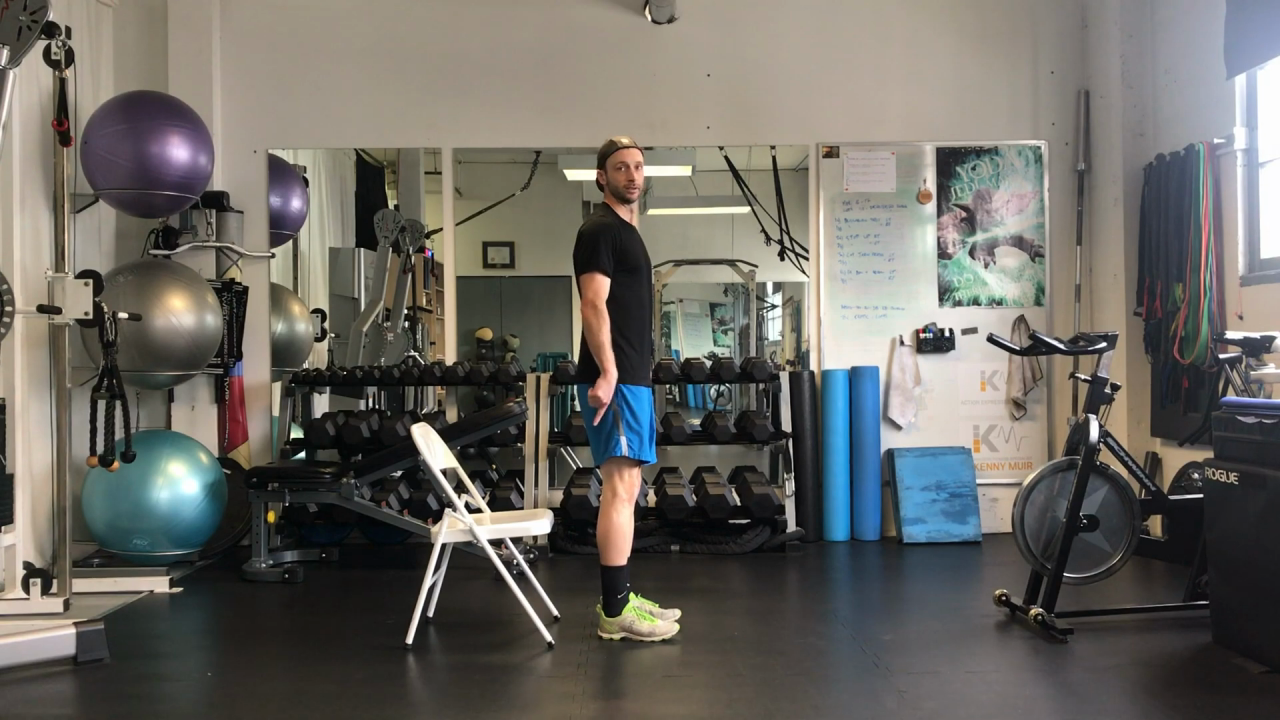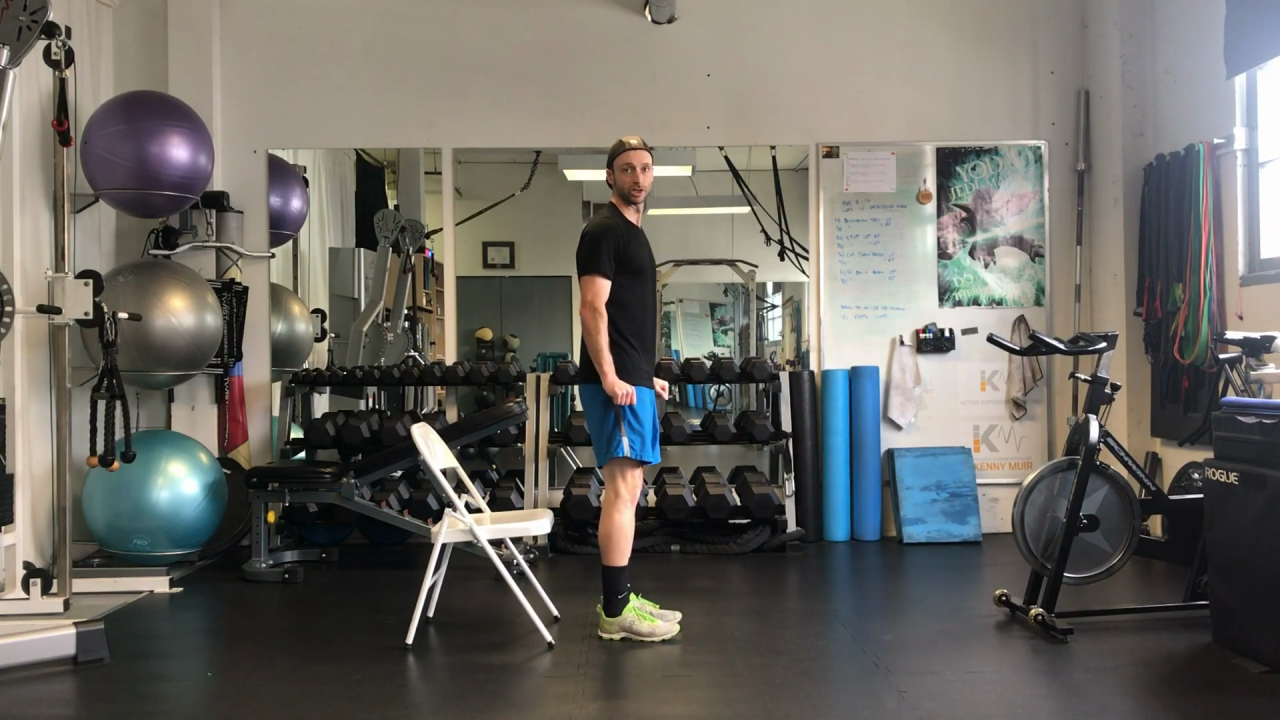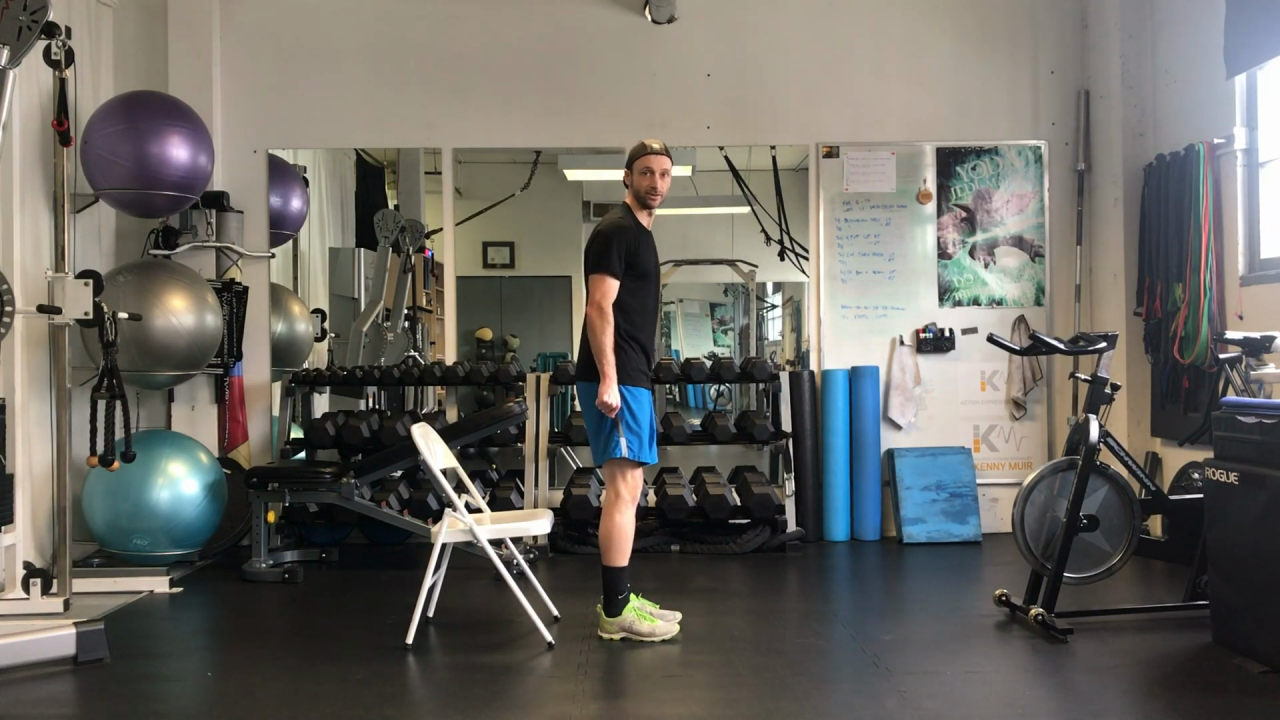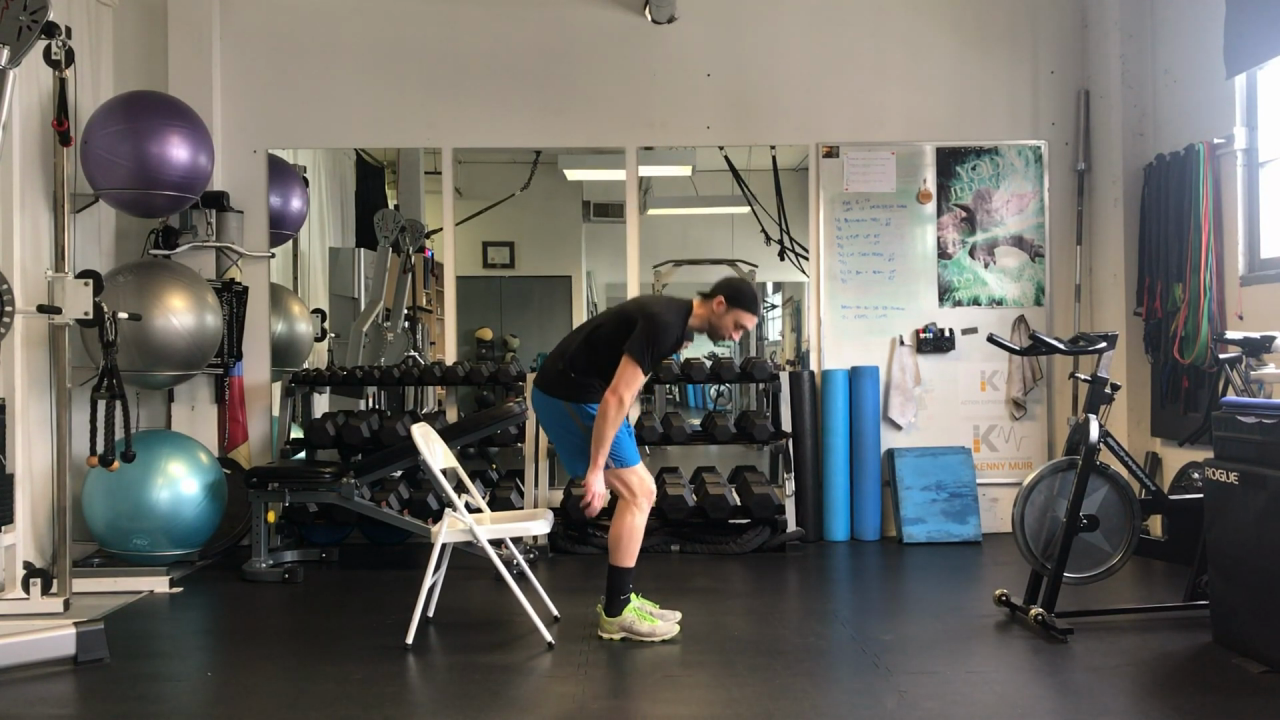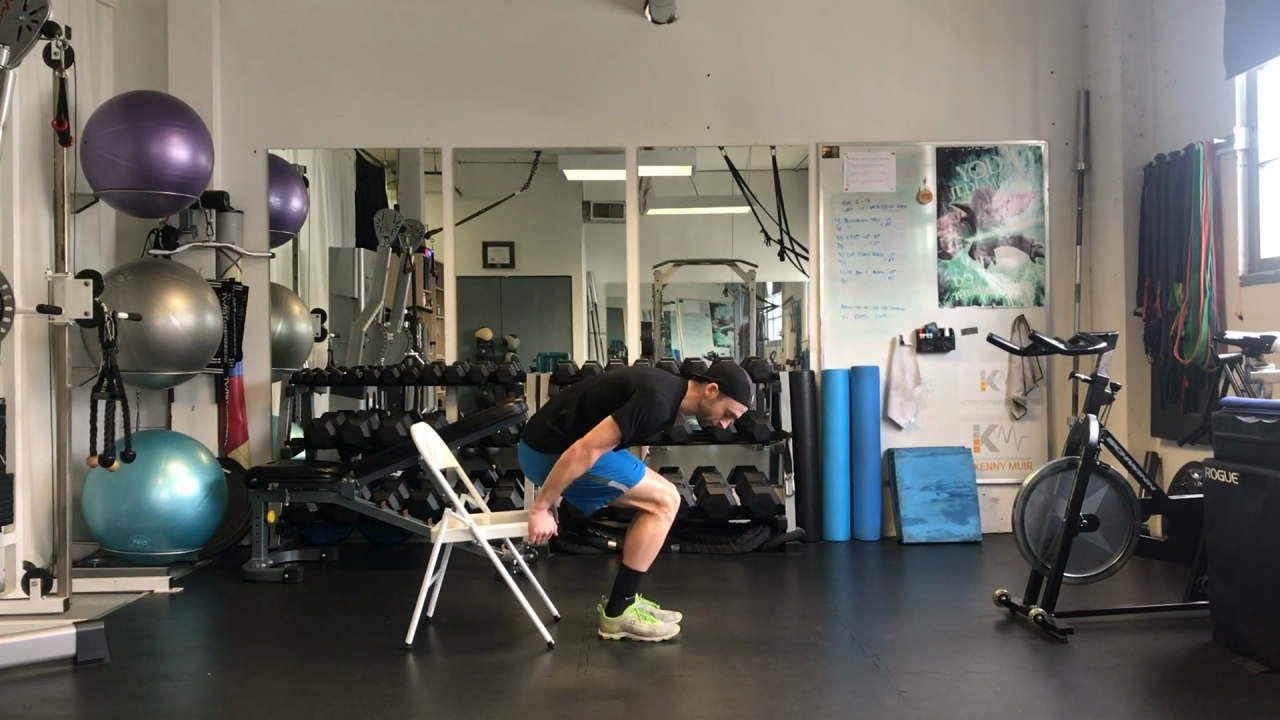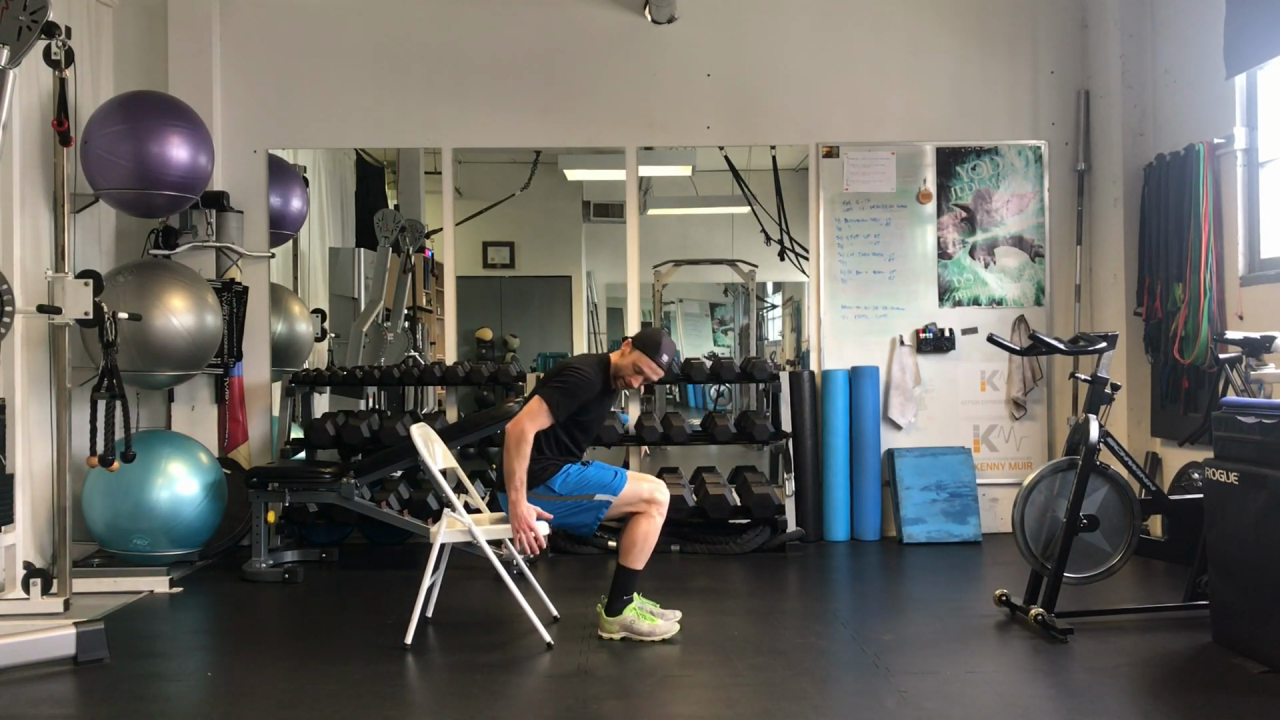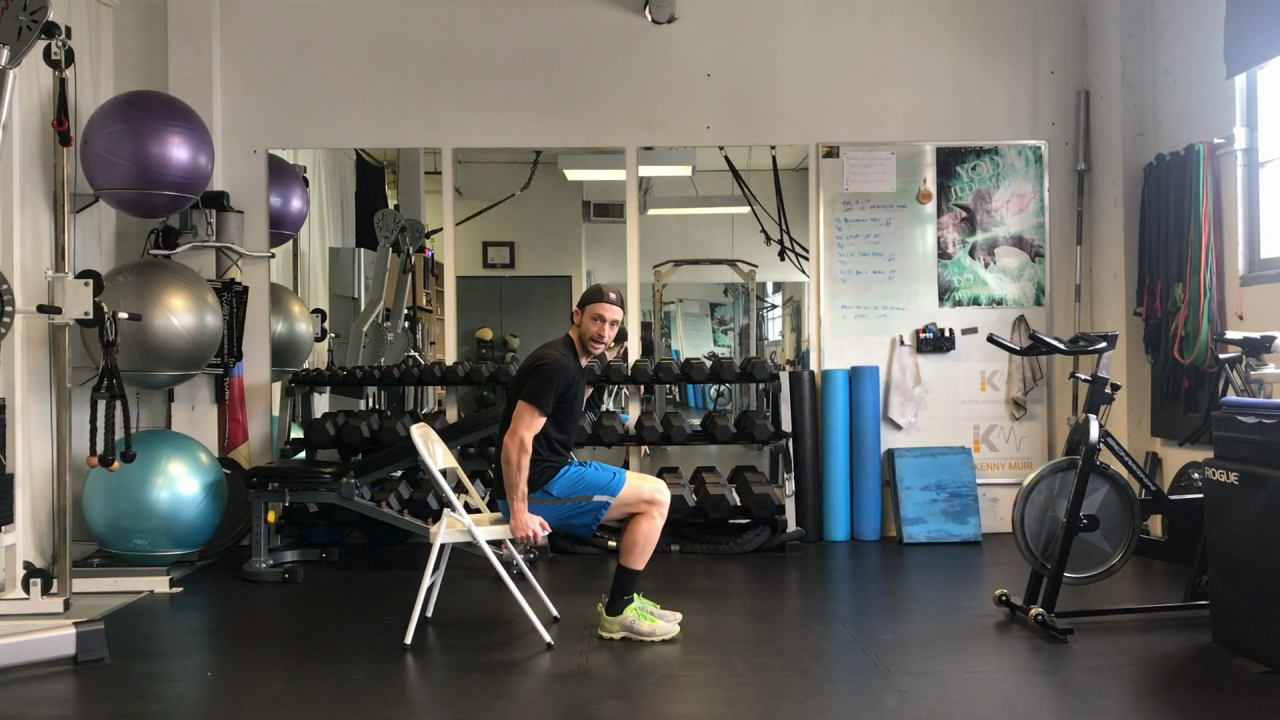
dt=0.7s
person 1, frame 1
left shoulder: (627, 231)
right shoulder: (600, 230)
right elbow: (594, 306)
right wrist: (606, 374)
left hip: (632, 377)
right hip: (614, 380)
left knee: (627, 488)
right knee: (620, 489)
left ankle: (621, 599)
right ankle: (615, 610)
person 1, frame 2
left shoulder: (633, 233)
right shoulder: (605, 230)
right elbow: (592, 308)
left wrist: (646, 375)
right wrist: (610, 377)
left hip: (633, 378)
right hip: (617, 380)
left knee: (629, 489)
right knee: (622, 490)
left ankle: (621, 598)
right ankle: (615, 610)
person 1, frame 3
left shoulder: (640, 233)
right shoulder: (617, 230)
right elbow: (599, 308)
right wrist: (608, 380)
left hip: (631, 378)
right hip: (616, 379)
left knee: (626, 490)
right knee: (624, 490)
left ankle: (620, 598)
right ankle: (616, 611)
person 1, frame 4
left shoulder: (673, 320)
right shoulder: (663, 323)
right elbow: (617, 397)
left wrist: (619, 439)
right wrist: (595, 470)
left hip: (579, 393)
right hip: (567, 394)
left knee: (641, 492)
right knee: (637, 493)
left ankle: (620, 599)
right ankle: (617, 612)
person 1, frame 5
left shoulder: (667, 390)
right shoulder: (658, 400)
right elbow: (583, 451)
left wrist: (551, 496)
right wrist: (540, 508)
left hip: (555, 444)
right hip: (552, 451)
left knee: (660, 498)
right knee: (664, 502)
left ankle: (623, 600)
right ankle: (617, 613)
person 1, frame 6
left shoulder: (608, 379)
right shoulder: (585, 376)
right elbow: (520, 427)
right wrist: (517, 502)
left hip: (553, 474)
right hip: (539, 485)
left knee: (648, 495)
right knee: (654, 498)
left ankle: (623, 599)
right ankle: (617, 614)
person 1, frame 7
left shoulder: (570, 362)
right shoulder: (556, 364)
right elbow: (516, 440)
right wrist: (519, 513)
left hip: (550, 475)
right hip: (539, 486)
left knee: (648, 493)
right knee: (655, 497)
left ankle: (624, 600)
right ankle: (618, 614)
